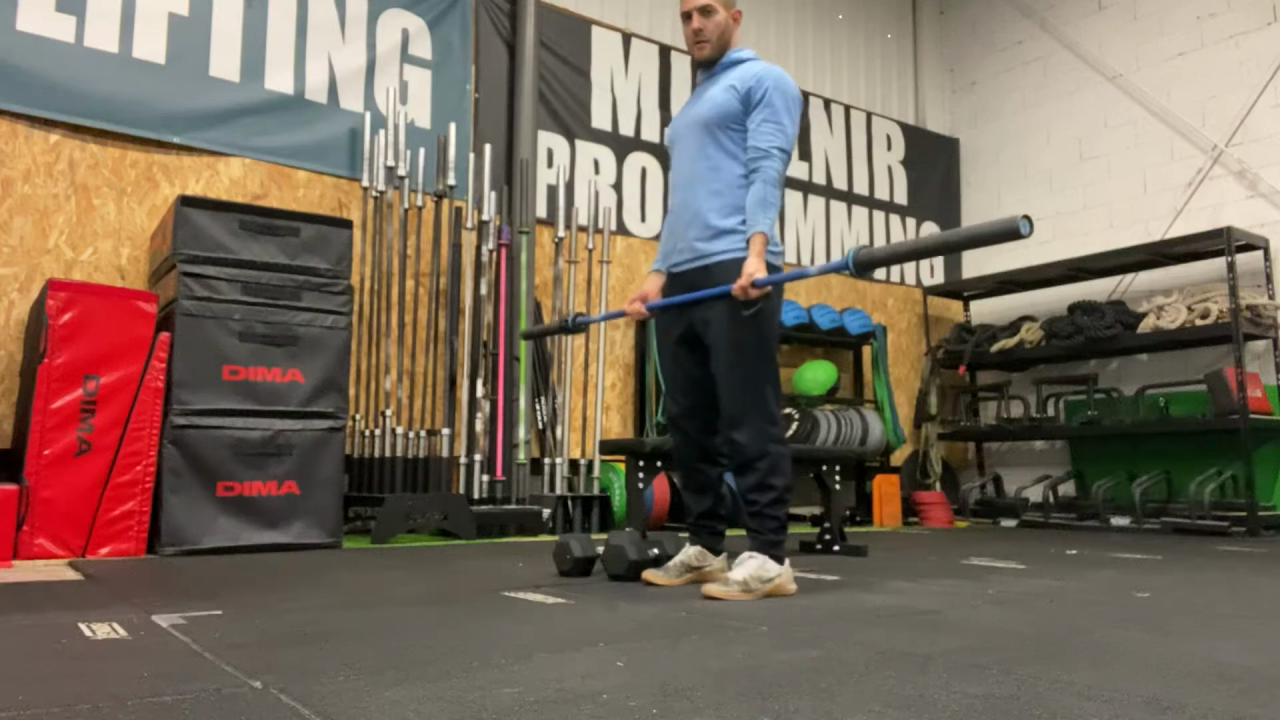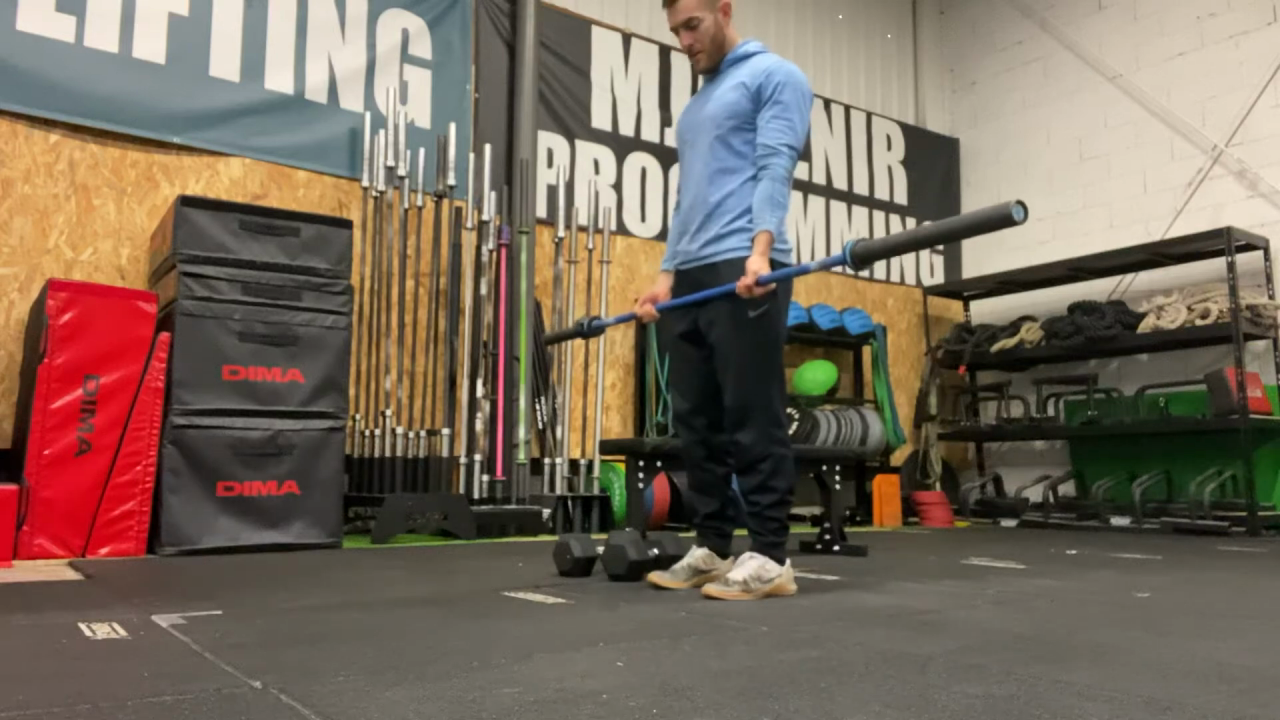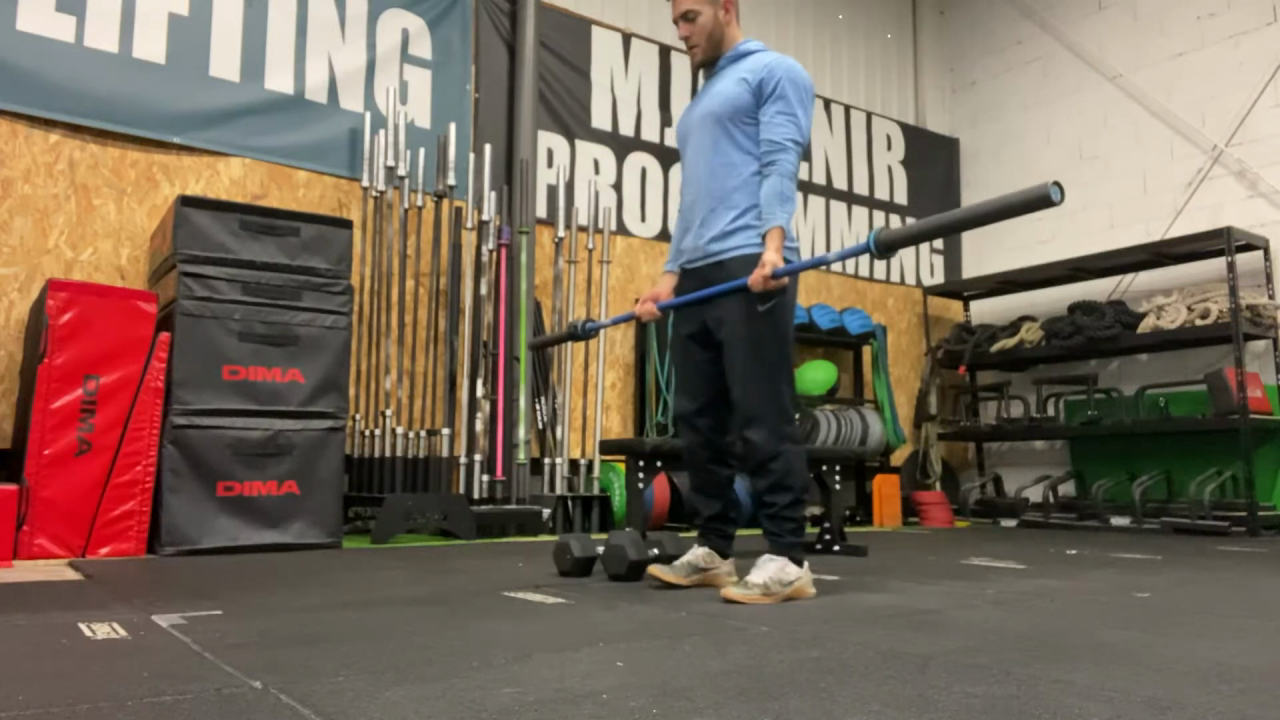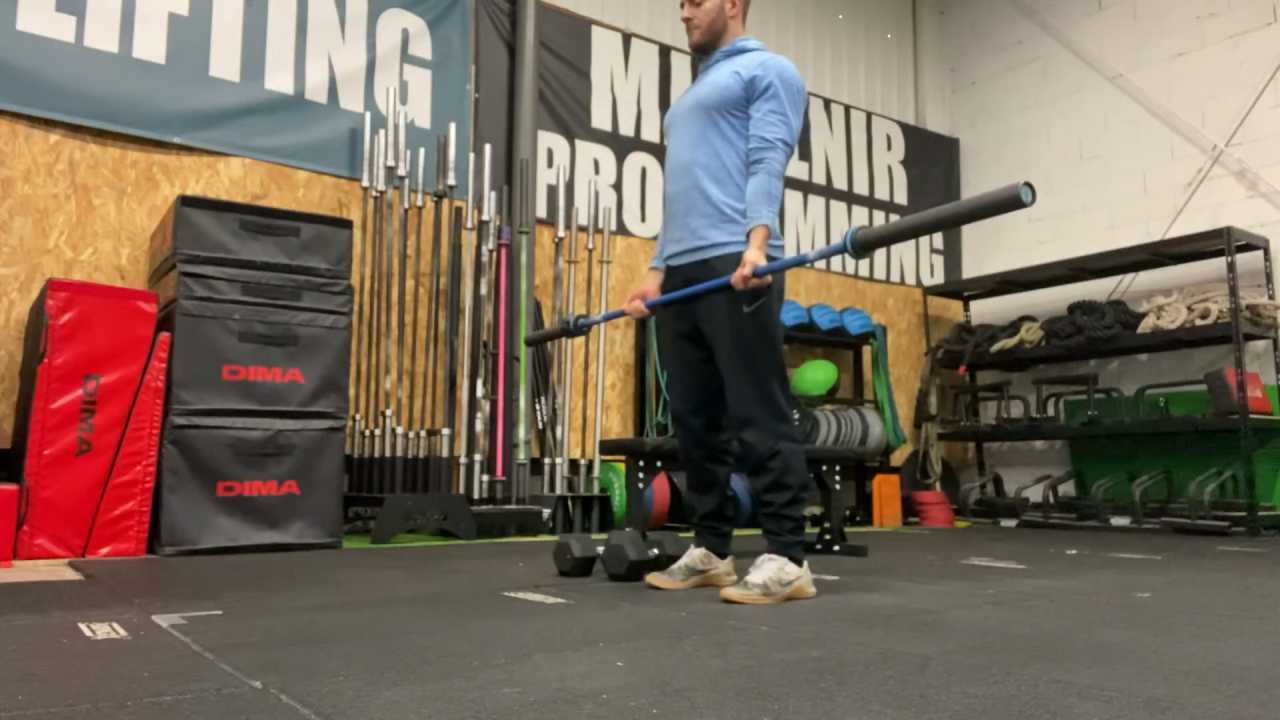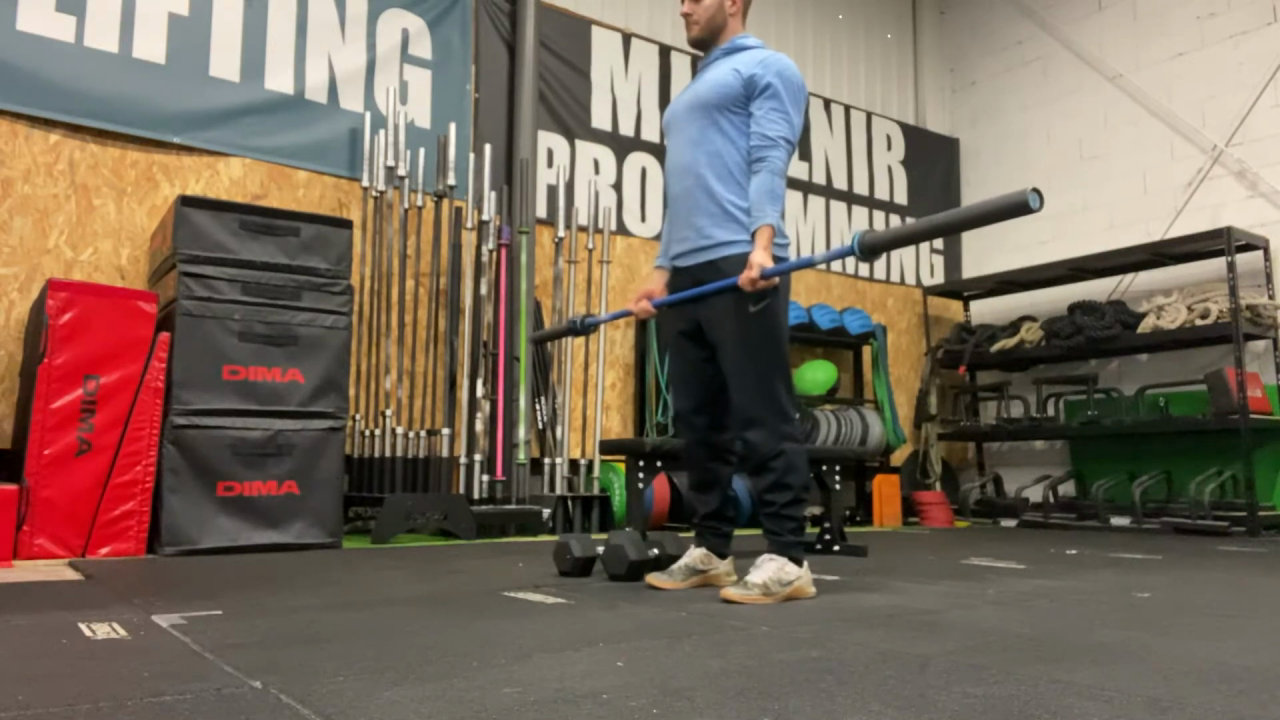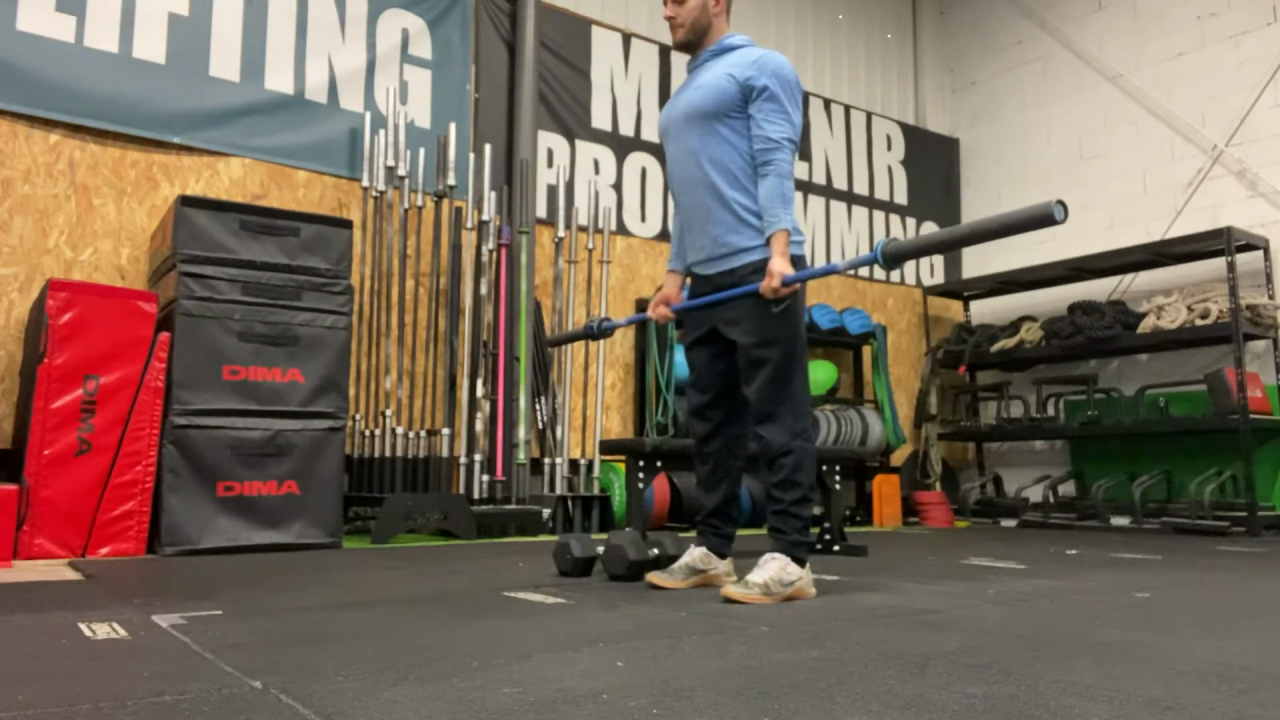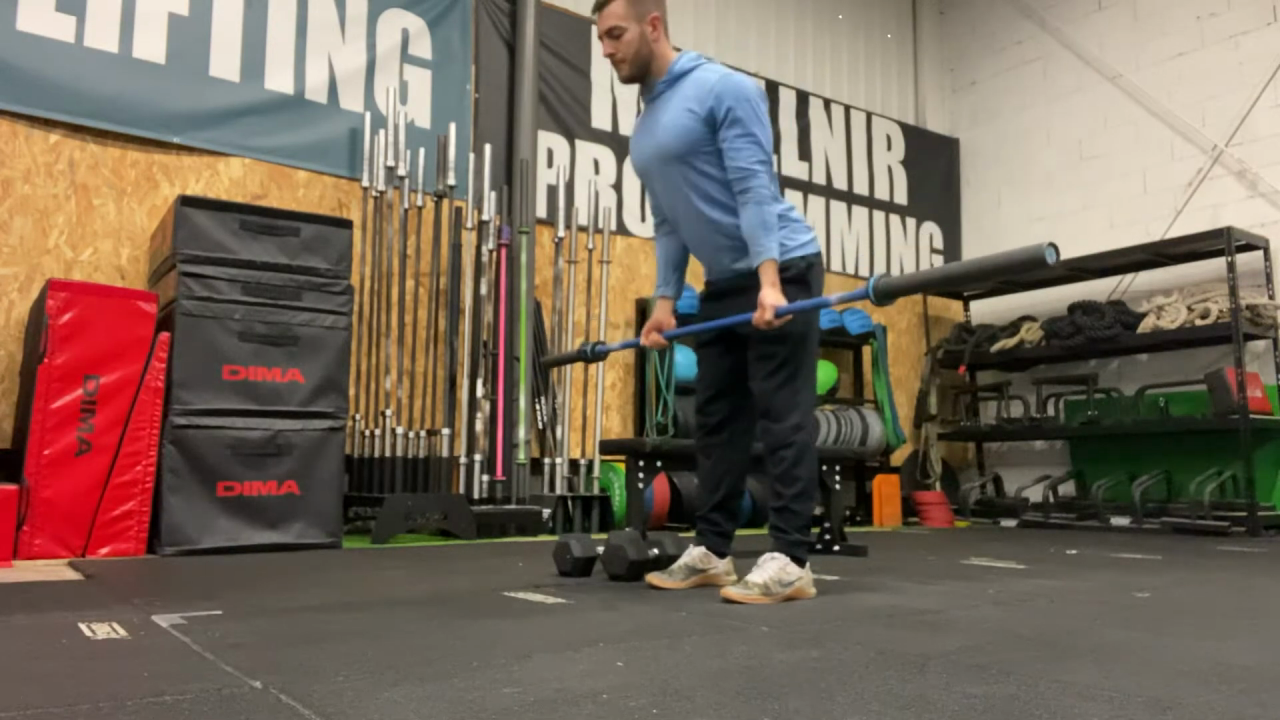
dt=0.7s
person 1, frame 1
left shoulder: (764, 81)
right shoulder: (690, 109)
left elbow: (767, 170)
left wrist: (756, 251)
right wrist: (658, 274)
left hip: (735, 271)
right hip: (683, 280)
left knee: (748, 415)
right knee: (688, 420)
left ankle: (768, 557)
right ankle: (704, 546)
person 1, frame 2
left shoulder: (774, 76)
right shoulder: (696, 106)
left elbow: (774, 169)
left wrist: (761, 249)
right wrist: (666, 274)
left hip: (744, 272)
right hip: (690, 279)
left knee: (752, 417)
right knee: (696, 421)
left ankle: (769, 557)
right ankle: (711, 548)
person 1, frame 3
left shoulder: (775, 72)
right shoulder: (699, 103)
left elbow: (781, 164)
left wrist: (772, 244)
right wrist: (670, 274)
left hip: (750, 267)
right hip: (698, 276)
left knee: (762, 415)
right knee: (699, 418)
left ankle: (787, 559)
right ankle: (712, 550)
person 1, frame 4
left shoulder: (768, 71)
right shoulder: (691, 96)
left elbow: (767, 163)
left wrist: (756, 242)
right wrist: (656, 270)
left hip: (735, 264)
right hip: (683, 272)
left knee: (758, 414)
right knee: (695, 418)
left ankle: (787, 558)
right ankle: (711, 550)
person 1, frame 5
left shoulder: (768, 69)
right shoulder: (690, 93)
left elbow: (769, 163)
left wrist: (761, 243)
right wrist: (661, 270)
left hip: (741, 266)
right hip: (689, 274)
left knee: (761, 414)
right knee: (697, 417)
left ankle: (787, 559)
right ankle: (711, 549)
person 1, frame 6
left shoulder: (761, 67)
right shoulder: (682, 98)
left elbow: (775, 166)
left wrist: (779, 249)
right wrist: (675, 275)
left hip: (758, 272)
right hip: (707, 281)
left knee: (775, 416)
right knee: (711, 418)
left ankle: (790, 558)
right ankle: (712, 549)
person 1, frame 7
left shoulder: (723, 88)
right shoulder: (644, 127)
left elbow: (754, 188)
right elbow: (667, 223)
left wrist: (770, 282)
right wrist: (665, 300)
left hip: (784, 270)
right hip: (724, 284)
left knee: (782, 417)
right knee: (717, 419)
left ankle: (790, 560)
right ankle: (711, 551)
